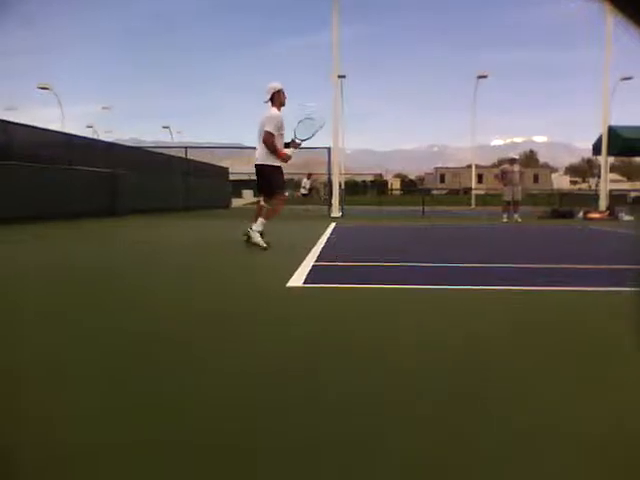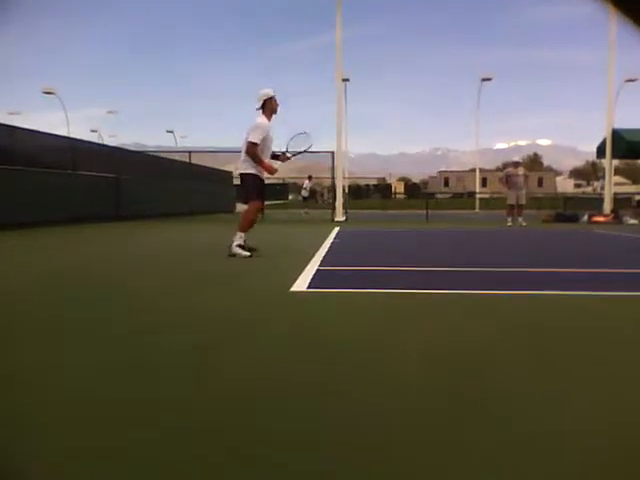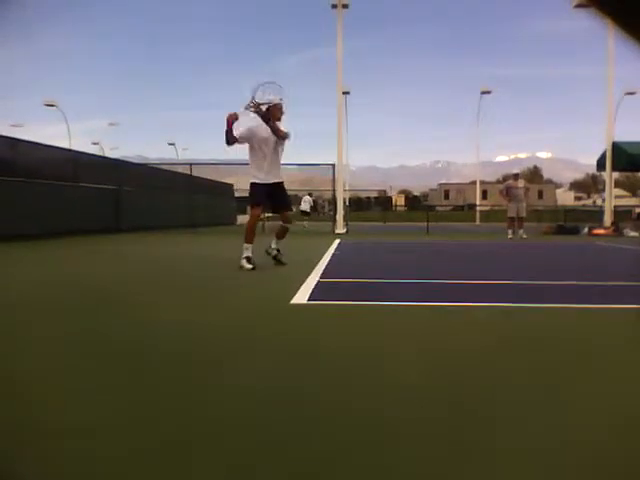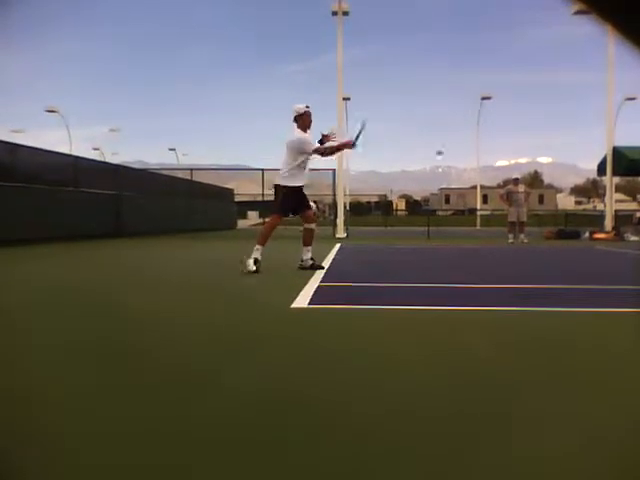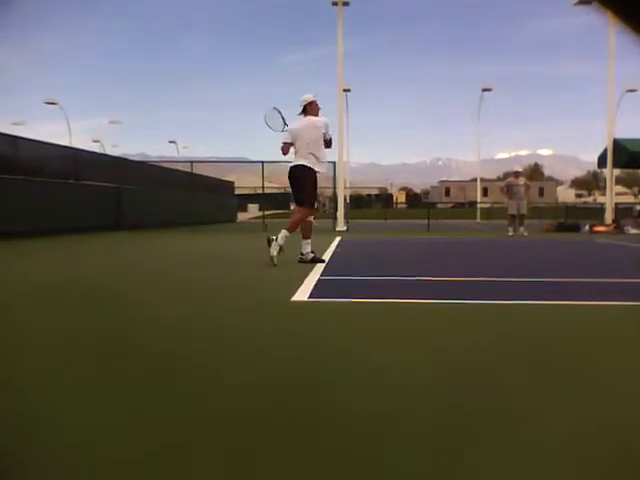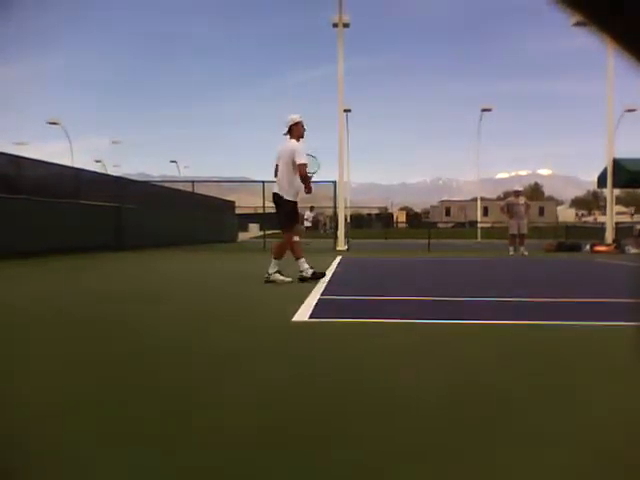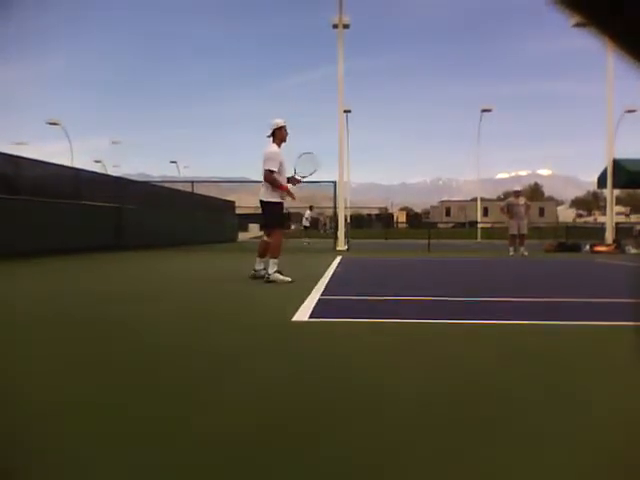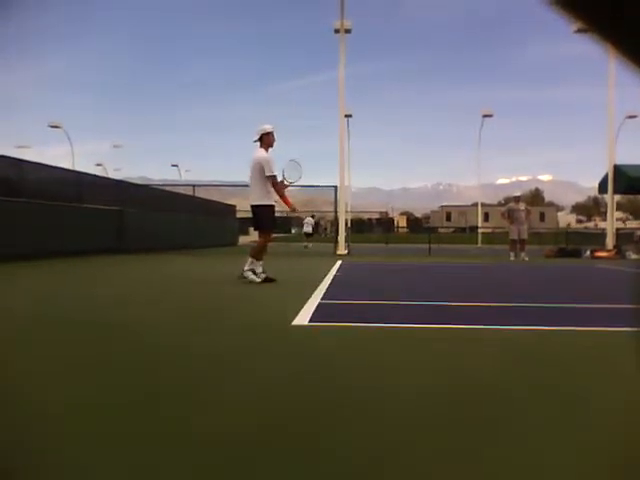
dt=0.5s
person 1, frame 1
left shoulder: (270, 115)
right shoulder: (275, 115)
right elbow: (267, 140)
left wrist: (288, 144)
right wrist: (281, 154)
left hip: (262, 162)
right hip: (270, 163)
left knee: (266, 199)
right knee: (280, 198)
left ankle: (255, 230)
right ankle: (256, 229)
person 1, frame 2
left shoulder: (265, 125)
right shoulder: (261, 124)
right elbow: (250, 150)
left wrist: (278, 156)
right wrist: (266, 166)
left hip: (257, 173)
right hip: (249, 171)
left knee: (258, 208)
right knee: (254, 205)
left ankle: (240, 241)
right ankle: (236, 244)
person 1, frame 3
left shoulder: (281, 131)
right shoulder: (253, 128)
left elbow: (282, 135)
right elbow: (230, 141)
left wrist: (264, 116)
right wrist: (229, 124)
left hip: (276, 181)
right hip: (258, 181)
left knee: (287, 218)
right knee: (255, 215)
left ankle: (273, 247)
right ankle: (246, 255)
person 1, frame 4
left shoulder: (305, 136)
right shoulder: (300, 138)
left elbow: (318, 151)
right elbow: (322, 152)
left wrist: (323, 140)
right wrist: (343, 145)
left hip: (296, 186)
right hip: (286, 185)
left knee: (310, 218)
right knee: (275, 220)
left ankle: (306, 259)
right ankle: (254, 257)
person 1, frame 5
left shoulder: (293, 127)
right shoulder: (322, 122)
left elbow: (284, 151)
right elbow: (328, 144)
left hip: (296, 169)
right hip: (307, 170)
left knee: (307, 211)
right knee: (305, 211)
left ankle: (306, 252)
right ankle: (279, 240)
person 1, frame 6
left shoulder: (282, 148)
right shoulder: (296, 147)
left elbow: (277, 173)
right elbow: (302, 172)
left wrist: (294, 179)
right wrist: (308, 185)
left hip: (282, 194)
right hip: (286, 196)
left knee: (294, 233)
right knee: (289, 235)
left ankle: (305, 270)
right ankle: (272, 271)
person 1, frame 7
left shoulder: (273, 151)
right shoulder: (274, 151)
right elbow: (268, 177)
left wrist: (288, 180)
right wrist: (286, 189)
left hip: (270, 199)
right hip: (272, 200)
left knee: (269, 234)
right knee: (277, 234)
left ankle: (258, 269)
right ankle: (272, 271)
person 1, frame 8
left shoulder: (258, 155)
right shoulder: (265, 157)
right elbow: (274, 184)
left wrist: (279, 184)
right wrist: (288, 203)
left hip: (258, 202)
right hip: (264, 203)
left knee: (263, 237)
right knee: (266, 237)
left ankle: (257, 271)
right ankle: (248, 268)
